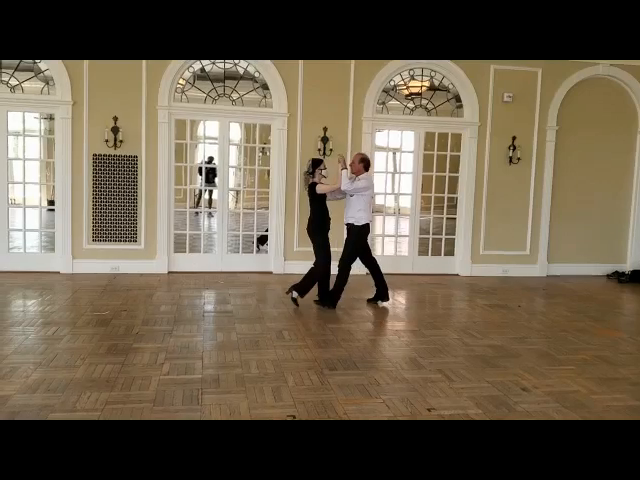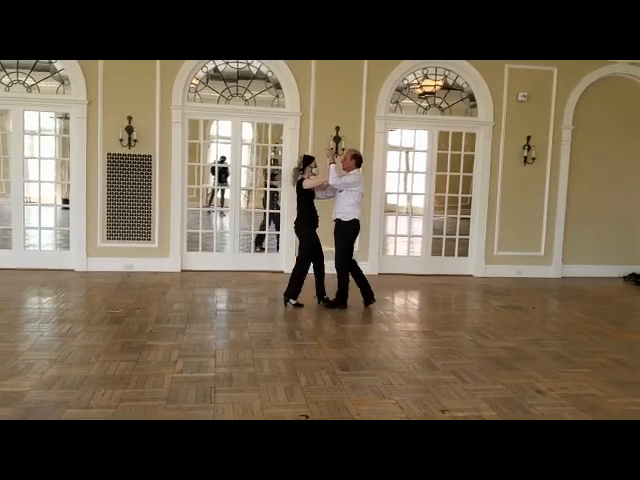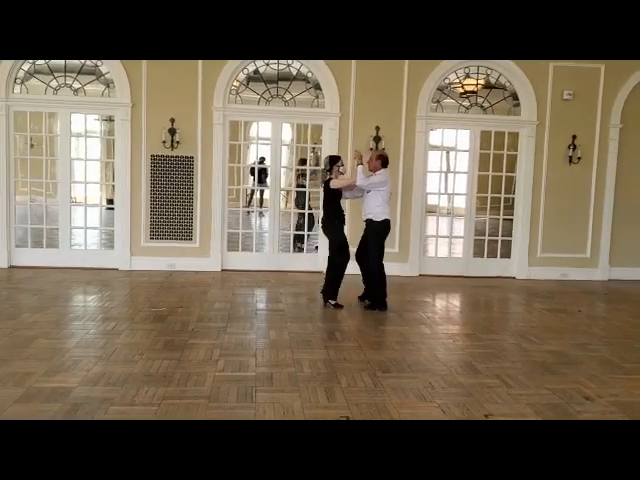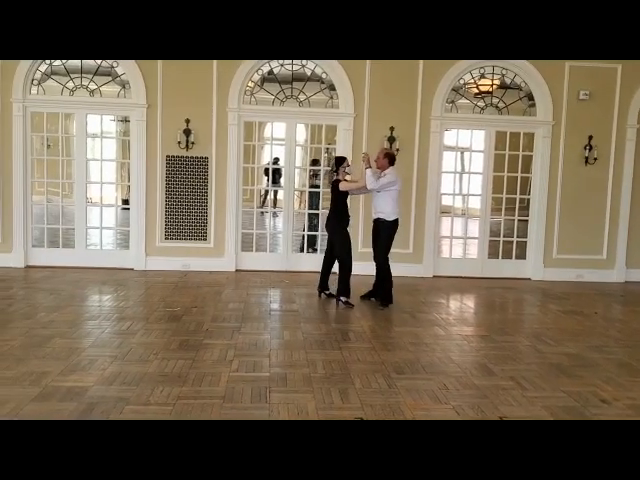
dt=0.4s
person 1, frame 1
left shoulder: (366, 182)
right shoulder: (355, 180)
left elbow: (346, 187)
right elbow: (342, 191)
left wrist: (343, 167)
left hip: (359, 228)
right hip: (355, 227)
left knee: (344, 263)
right knee: (368, 260)
left ankle: (333, 299)
right ankle: (382, 293)
person 1, frame 2
left shoulder: (355, 178)
right shoulder: (347, 178)
left elbow: (333, 182)
right elbow: (331, 189)
left wrist: (332, 162)
left hip: (348, 224)
right hip: (345, 224)
left knee: (341, 262)
right knee: (347, 261)
left ankle: (341, 300)
right ankle: (367, 293)
person 1, frame 3
left shoulder: (382, 178)
right shoulder: (374, 178)
left elbow: (360, 183)
right elbow: (358, 189)
left wrist: (359, 163)
left hip: (379, 224)
right hip: (373, 224)
left knee: (375, 262)
right knee: (361, 256)
left ankle: (380, 301)
right ankle: (371, 291)
person 1, frame 4
left shoulder: (392, 177)
right shoulder: (381, 176)
left elbow: (371, 186)
right elbow: (369, 187)
left wrist: (367, 166)
left hip: (388, 222)
right hip: (379, 221)
left knee: (382, 258)
right knee: (378, 257)
left ankle: (386, 295)
right ankle: (378, 291)
person 2, frame 1
left shoulder: (317, 185)
right shoulder: (316, 186)
left elbow: (333, 193)
right elbow: (337, 186)
left hip: (319, 228)
right hip: (317, 228)
left knee: (323, 262)
right knee: (323, 263)
left ankle: (324, 295)
right ankle: (297, 290)
person 2, frame 2
left shoulder: (309, 183)
right shoulder: (303, 182)
left elbow: (323, 189)
right elbow: (324, 181)
left hip: (308, 226)
right hip: (304, 226)
left knee: (318, 259)
right knee: (303, 261)
left ankle: (321, 294)
right ankle: (290, 296)
person 2, frame 3
left shoulder: (336, 183)
right shoulder: (330, 182)
left elbow: (351, 189)
right elbow: (352, 181)
left hip: (335, 224)
right hip: (332, 224)
left knee: (343, 257)
right knee: (336, 259)
left ankle: (328, 290)
right ankle: (330, 297)
person 2, frame 4
left shoulder: (342, 182)
right shoulder: (338, 183)
left elbow: (358, 185)
right elbow: (360, 185)
left hip: (335, 224)
right hip: (337, 225)
left knee: (330, 256)
right knee: (345, 259)
left ankle: (323, 288)
right ankle: (342, 295)
